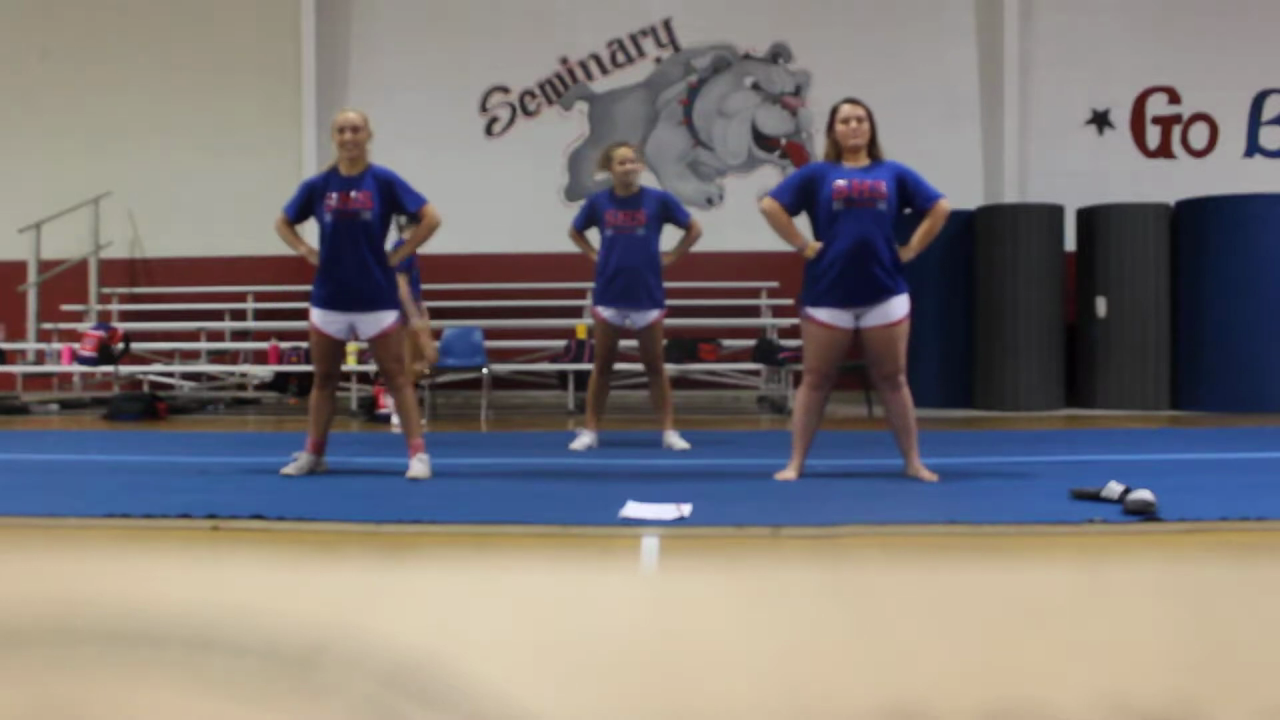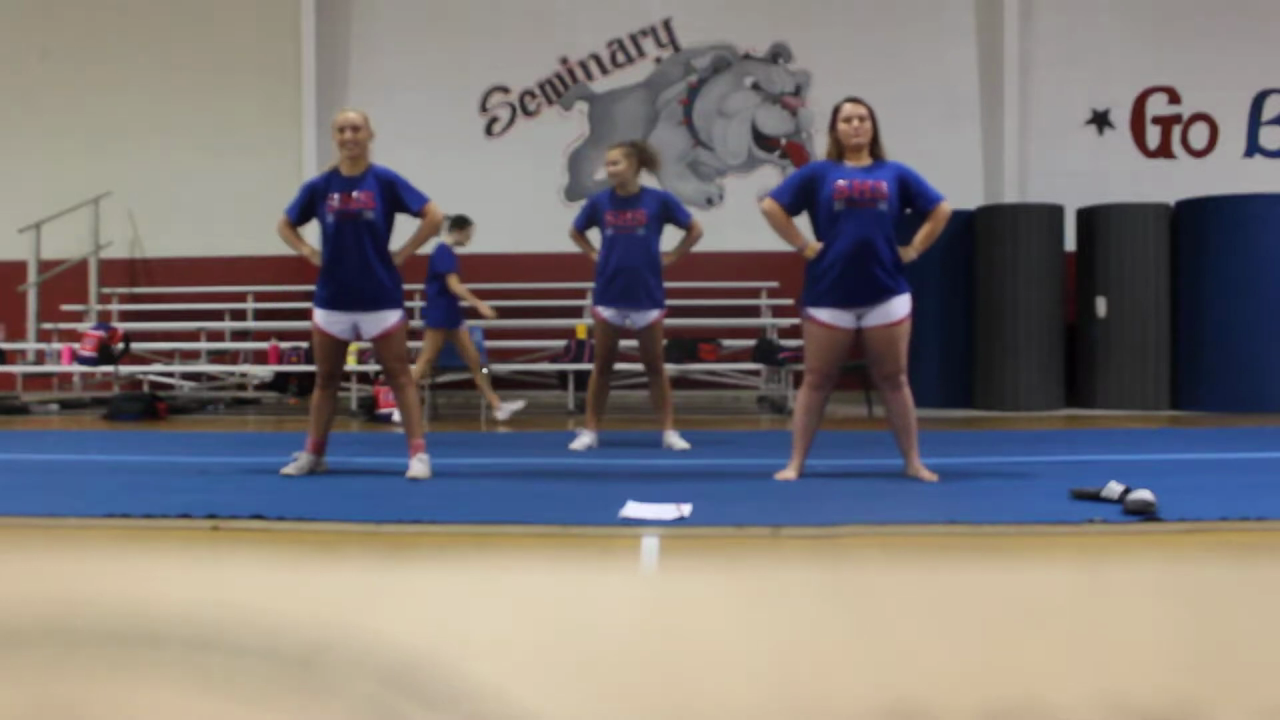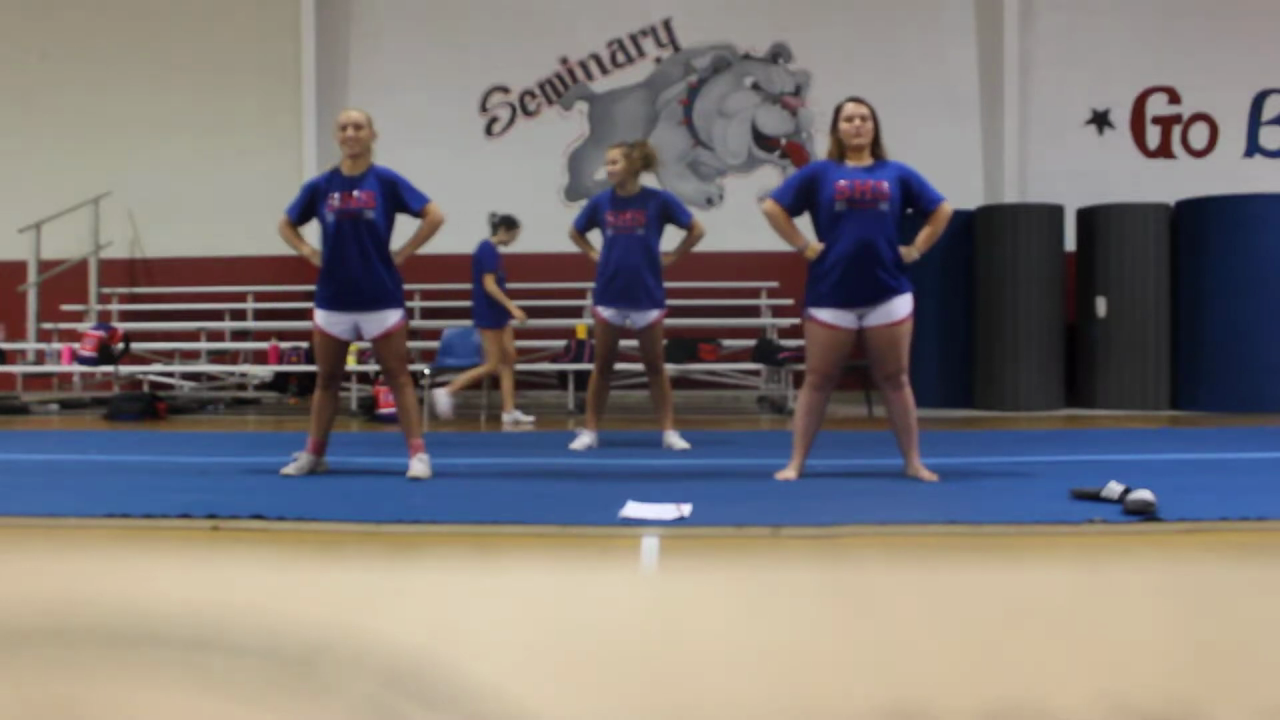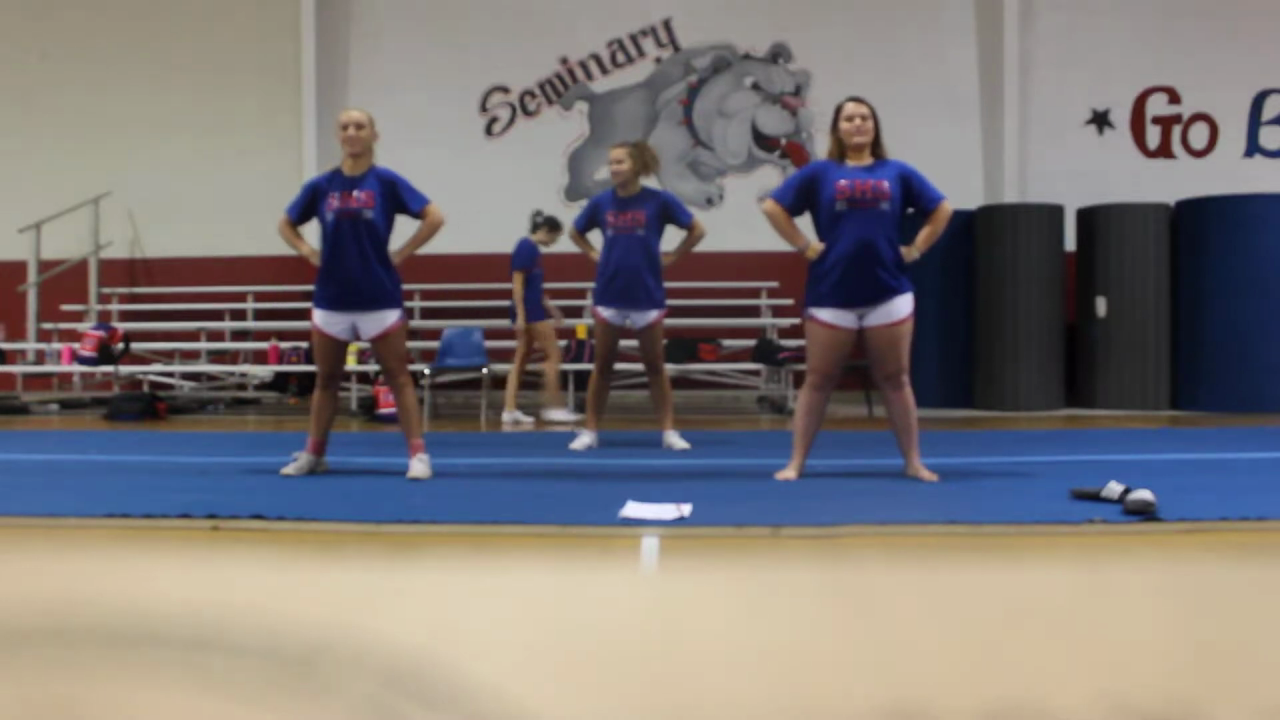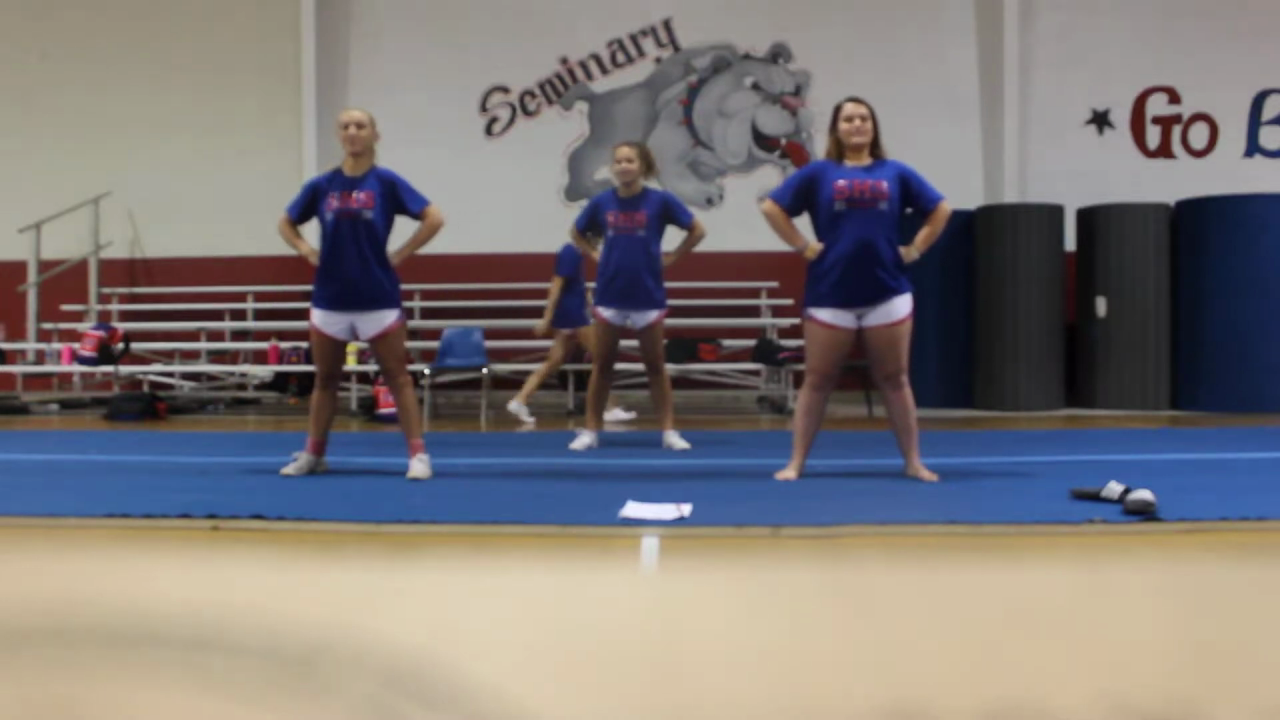
dt=0.2s
person 1, frame 1
left shoulder: (894, 173)
right shoulder: (817, 174)
left elbow: (939, 207)
right elbow: (770, 206)
left wrist: (911, 249)
right wrist: (803, 246)
left hip: (885, 293)
right hip: (827, 294)
left knee: (892, 380)
right knee: (816, 380)
left ankle: (913, 462)
right ankle: (795, 463)
person 1, frame 2
left shoulder: (896, 173)
right shoulder: (818, 173)
left elbow: (940, 210)
right elbow: (771, 206)
left wrist: (913, 250)
right wrist: (804, 246)
left hip: (886, 294)
right hip: (829, 295)
left knee: (893, 380)
right knee: (817, 381)
left ankle: (913, 462)
right ankle: (795, 463)
person 1, frame 3
left shoulder: (897, 174)
right shoulder: (819, 173)
left elbow: (941, 210)
right elbow: (772, 207)
left wrist: (915, 250)
right wrist: (804, 247)
left hip: (888, 294)
right hip: (831, 295)
left knee: (894, 380)
right knee: (818, 381)
left ankle: (913, 462)
right ankle: (795, 462)
person 1, frame 4
left shoulder: (898, 172)
right shoulder: (819, 173)
left elbow: (941, 209)
right elbow: (773, 207)
left wrist: (915, 250)
right wrist: (805, 247)
left hip: (889, 293)
right hip: (831, 294)
left knee: (895, 380)
right knee: (818, 381)
left ankle: (913, 462)
right ankle: (795, 462)
person 1, frame 5
left shoulder: (896, 172)
right shoulder: (818, 173)
left elbow: (940, 210)
right elbow: (771, 207)
left wrist: (914, 250)
right wrist: (803, 247)
left hip: (888, 293)
right hip: (830, 294)
left knee: (894, 380)
right knee: (818, 381)
left ankle: (913, 462)
right ankle: (796, 462)
person 2, frame 1
left shoulder: (384, 180)
right shoulder: (317, 185)
left elbow: (430, 217)
right elbow: (283, 223)
left wrist: (398, 255)
right wrist: (309, 253)
left hip: (377, 298)
right hip: (329, 299)
left knee: (396, 377)
right knee: (324, 379)
left ankle: (418, 453)
right ankle: (312, 453)
person 2, frame 2
left shoulder: (385, 180)
right shoulder: (318, 186)
left elbow: (433, 215)
right elbow: (285, 225)
left wrist: (402, 254)
right wrist: (311, 254)
left hip: (381, 298)
right hip: (332, 299)
left knee: (399, 377)
right knee: (326, 379)
left ankle: (418, 453)
right ankle: (312, 453)
person 2, frame 3
left shoulder: (386, 181)
right shoulder: (319, 186)
left elbow: (434, 215)
right elbow: (286, 225)
left wrist: (402, 254)
right wrist: (310, 254)
left hip: (381, 298)
right hip: (333, 299)
left knee: (398, 378)
right knee: (327, 379)
left ankle: (418, 453)
right ankle: (313, 453)
person 2, frame 4
left shoulder: (386, 181)
right shoulder: (320, 185)
left elbow: (434, 217)
right elbow: (286, 225)
left wrist: (400, 254)
right wrist: (309, 253)
left hip: (379, 298)
right hip: (331, 299)
left knee: (398, 377)
right knee: (326, 380)
left ankle: (418, 453)
right ankle: (313, 453)
person 2, frame 5
left shoulder: (387, 182)
right shoulder: (321, 185)
left elbow: (433, 218)
right elbow: (286, 223)
left wrist: (400, 255)
right wrist: (308, 252)
left hip: (378, 298)
right hip: (330, 299)
left knee: (397, 377)
right knee: (325, 379)
left ankle: (418, 454)
right ankle: (312, 453)
person 3, frame 1
left shoulder: (658, 199)
right shoulder: (599, 201)
left elbow: (693, 229)
right elbow: (575, 232)
left wrist: (670, 257)
right wrist: (594, 255)
left hip: (647, 296)
right hip: (608, 296)
left knee: (655, 367)
right knee: (602, 366)
left ankle: (669, 431)
right ankle: (589, 431)
person 3, frame 2
left shoulder: (659, 200)
right shoulder: (599, 201)
left elbow: (694, 230)
right elbow: (576, 232)
left wrist: (670, 257)
right wrist: (595, 255)
left hip: (647, 296)
right hip: (608, 296)
left knee: (655, 367)
right knee: (602, 366)
left ankle: (669, 431)
right ankle: (589, 431)
person 3, frame 3
left shoulder: (659, 200)
right shoulder: (600, 202)
left elbow: (696, 230)
right elbow: (576, 233)
left wrist: (671, 257)
right wrist: (595, 255)
left hip: (647, 296)
right hip: (608, 296)
left knee: (655, 367)
right knee: (602, 366)
left ankle: (669, 431)
right ankle: (589, 431)
person 3, frame 4
left shoulder: (659, 200)
right shoulder: (600, 202)
left elbow: (696, 230)
right elbow: (576, 233)
left wrist: (671, 257)
right wrist: (595, 255)
left hip: (647, 296)
right hip: (609, 296)
left knee: (655, 367)
right knee: (602, 366)
left ankle: (669, 431)
right ankle: (589, 431)
person 3, frame 5
left shoulder: (660, 200)
right shoulder: (601, 202)
left elbow: (697, 230)
right elbow: (576, 233)
left wrist: (671, 257)
right wrist: (595, 255)
left hip: (648, 296)
right hip: (609, 296)
left knee: (655, 367)
right knee: (602, 366)
left ankle: (669, 431)
right ankle: (590, 431)
person 4, frame 1
left shoulder: (405, 249)
right shoulder: (401, 249)
right elbow: (401, 285)
left wrist: (422, 310)
right wrist: (414, 315)
left hip: (410, 312)
right hip: (404, 314)
left knee: (428, 358)
right knee: (417, 361)
left ankle: (398, 400)
right ankle: (398, 413)
person 4, frame 2
left shoulder: (447, 252)
right shoulder: (443, 253)
right elbow: (454, 286)
right wrist: (480, 305)
left hip: (451, 315)
right hip: (439, 316)
left knee: (474, 359)
right knee: (426, 362)
left ankle: (498, 406)
person 4, frame 3
left shoulder: (490, 250)
right shoulder: (488, 251)
right elbow: (489, 285)
right wrist: (512, 307)
left hip: (497, 313)
right hip: (489, 314)
left knee: (508, 360)
right knee: (492, 366)
left ankle: (509, 411)
right ankle: (446, 392)
person 4, frame 4
left shoulder: (530, 248)
right shoulder: (526, 248)
right elbow: (517, 284)
left wrist: (552, 308)
right wrist: (521, 315)
left hip: (532, 310)
right hip: (529, 310)
left knee: (520, 360)
right knee: (554, 356)
left ankle: (510, 410)
right ankle: (554, 407)
person 4, frame 5
left shoulder: (573, 253)
right shoulder: (571, 254)
right elbow: (556, 287)
right wrist: (547, 318)
left hip: (574, 312)
right hip: (570, 316)
left knee: (554, 362)
left ankle: (520, 401)
right ankle: (610, 410)
